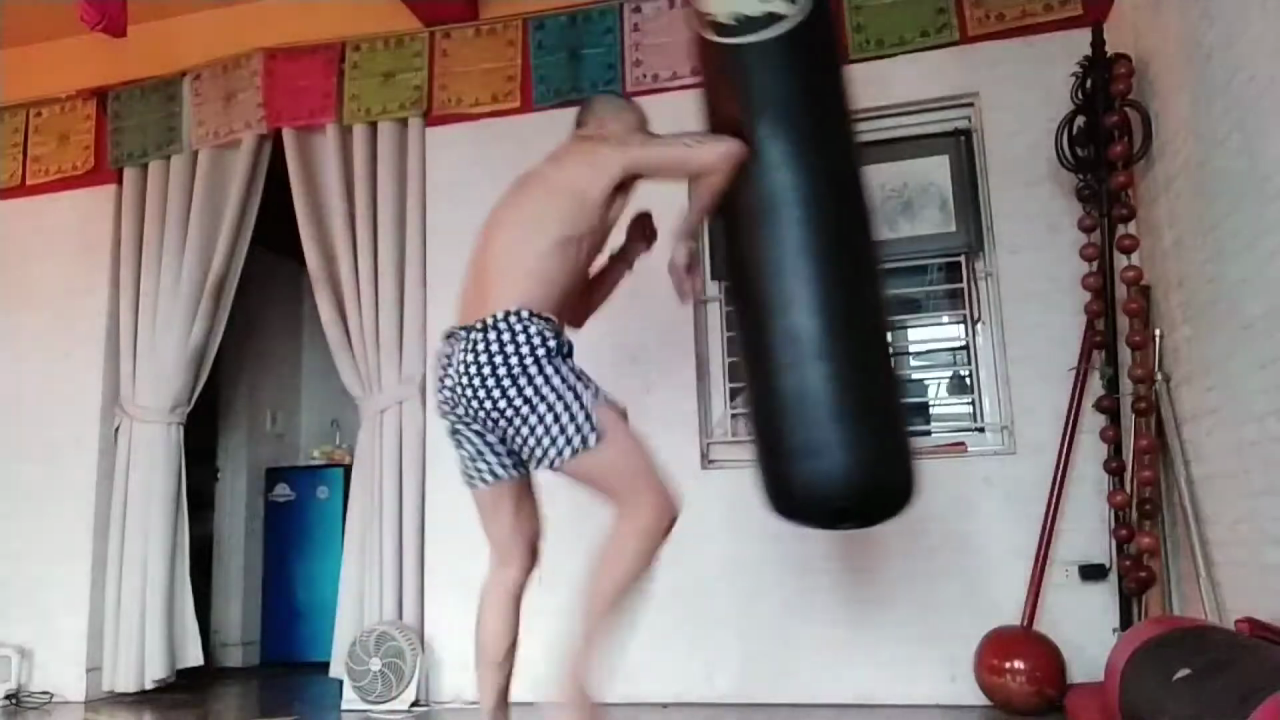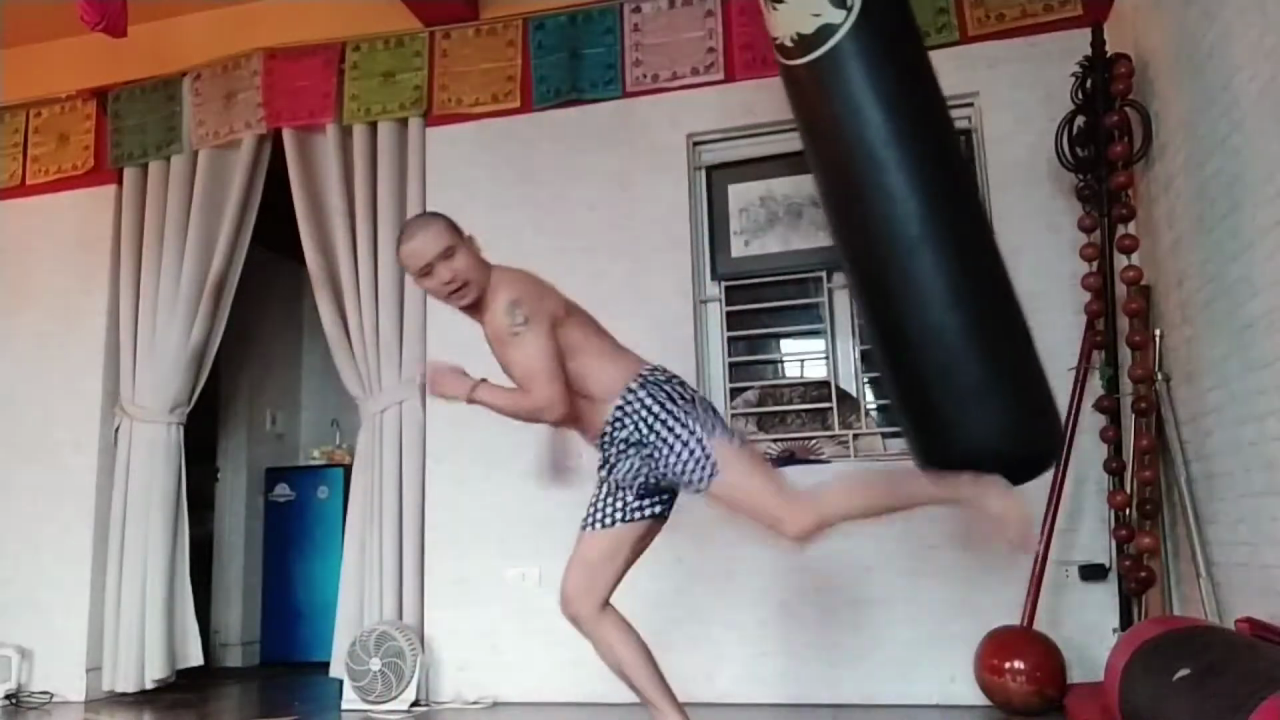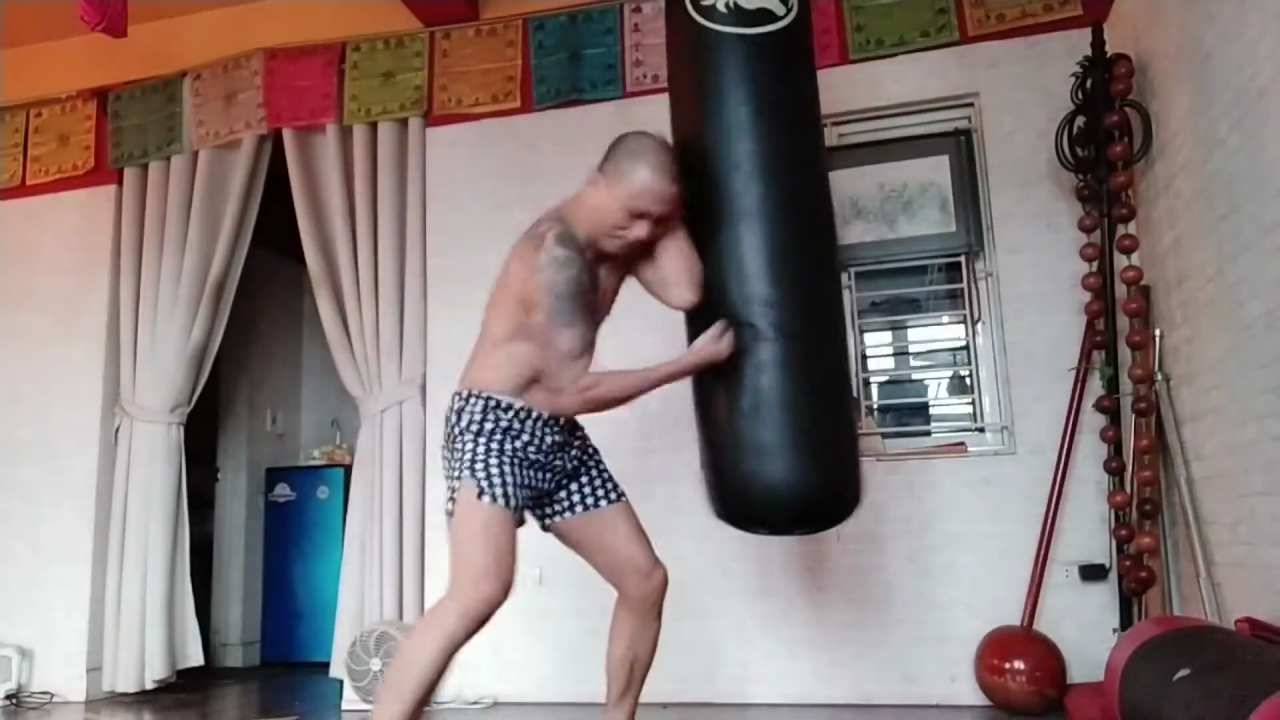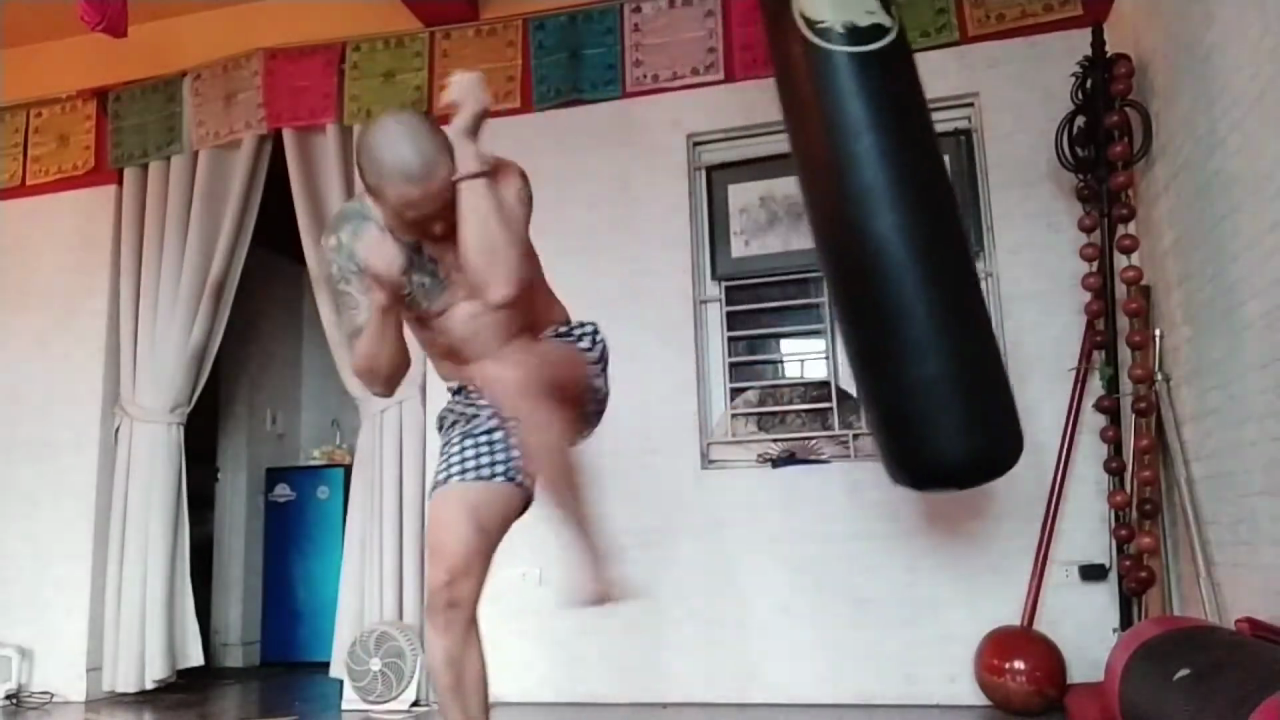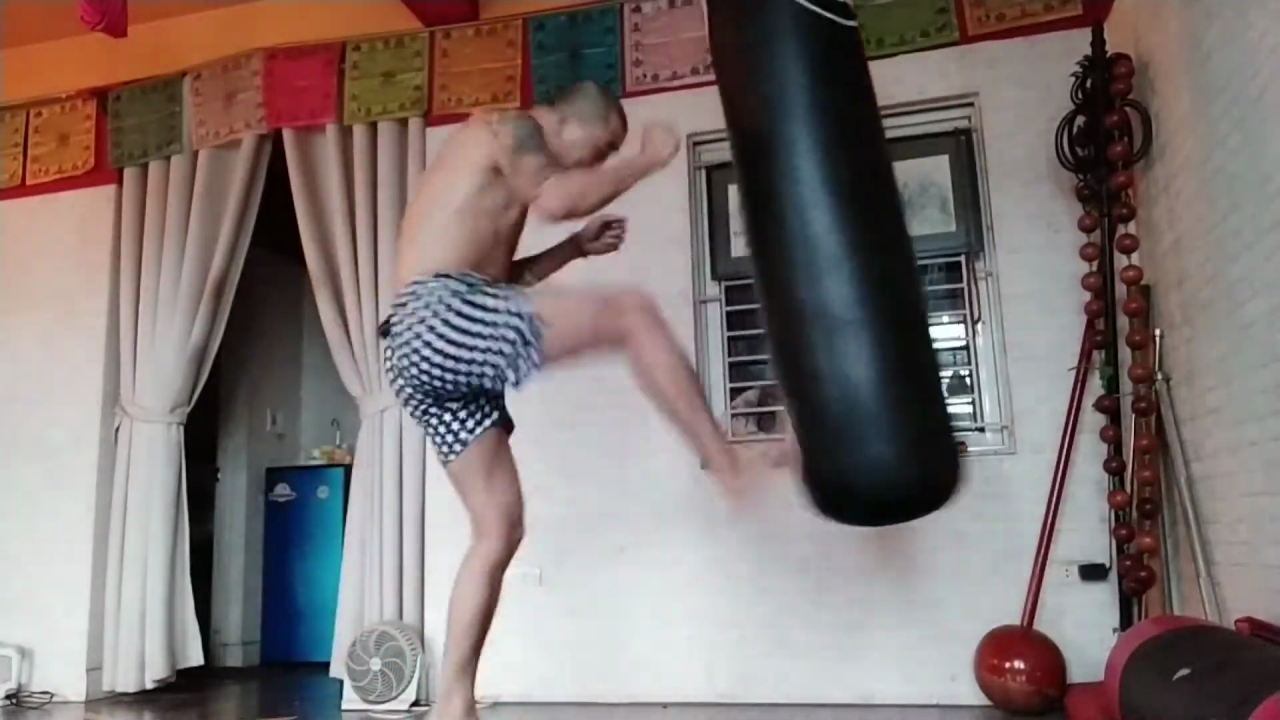
dt=0.7s
person 1, frame 1
left shoulder: (540, 189)
right shoulder: (603, 156)
right elbow: (727, 153)
left wrist: (627, 254)
right wrist: (687, 237)
left hip: (463, 365)
right hip: (515, 351)
left knee: (513, 564)
right knee: (651, 506)
person 1, frame 2
left shoulder: (513, 298)
right shoulder: (493, 311)
left elbow: (552, 404)
left wrist: (469, 390)
left hip: (653, 415)
right hip: (625, 449)
left knee: (796, 519)
right knee: (580, 601)
left ankle: (970, 489)
person 1, frame 3
left shoulder: (624, 239)
right shoulder: (555, 244)
left elbow: (686, 293)
right elbow: (571, 390)
left wrist: (664, 212)
right wrist: (689, 362)
left hip: (556, 435)
right hip: (494, 425)
left knee: (646, 581)
right knee: (476, 593)
person 1, frame 4
left shoulder: (500, 180)
right shoulder: (351, 236)
left elbow: (502, 289)
right elbow: (382, 380)
left wrist: (469, 152)
right wrist: (382, 298)
left hip: (554, 356)
right hip: (481, 409)
left knee: (513, 373)
right knee: (448, 592)
left ankle: (589, 549)
person 1, frame 5
left shoulder: (500, 167)
right shoulder: (509, 129)
left elbow: (500, 277)
right elbow: (555, 199)
left wrist: (577, 248)
right wrist: (643, 161)
left hip: (430, 344)
right hip: (440, 313)
left knee: (500, 527)
right knee: (634, 313)
right ankle: (723, 456)
